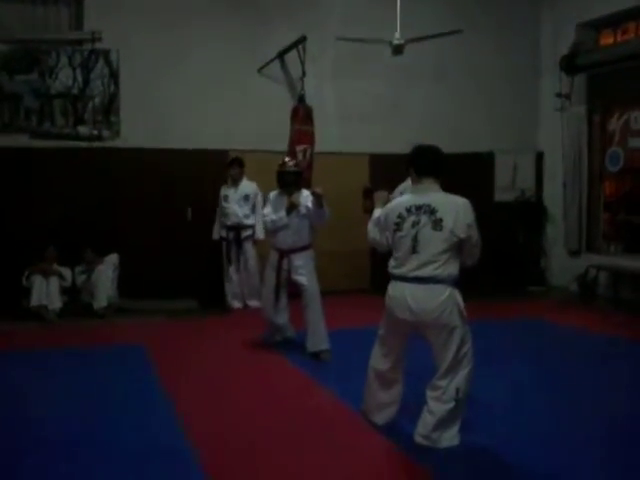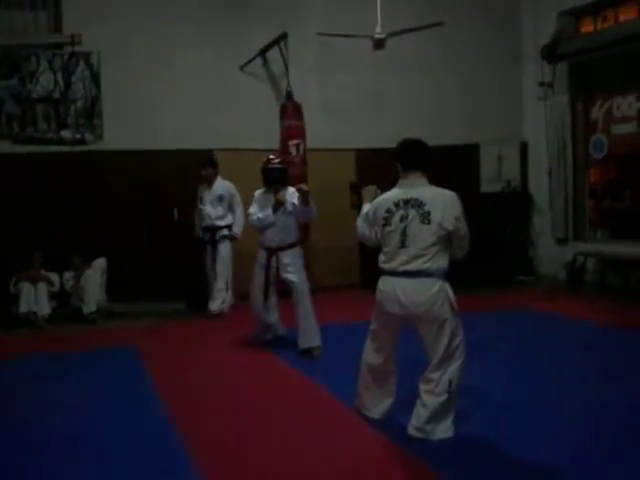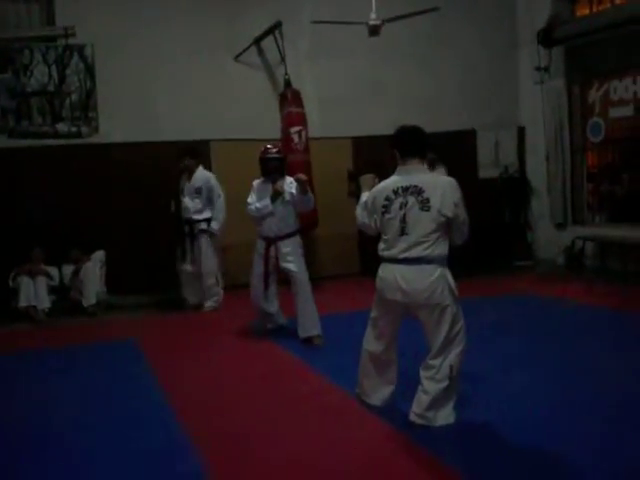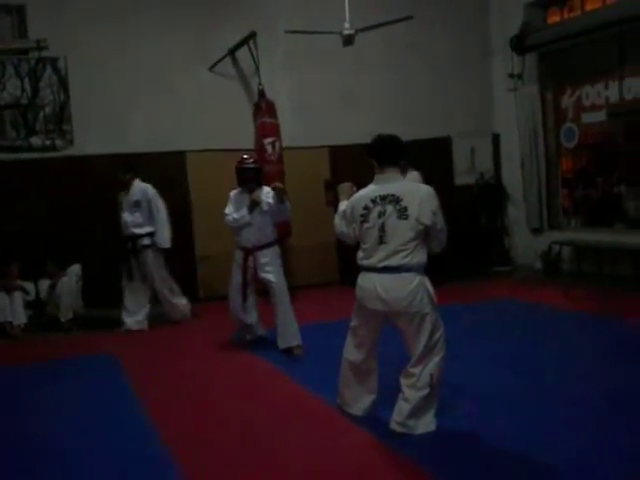
dt=0.5s
person 1, frame 1
left shoulder: (394, 207)
right shoulder: (460, 206)
left elbow: (377, 241)
right elbow: (471, 255)
left wrist: (378, 209)
left hip: (400, 293)
right hip: (439, 297)
left knee: (386, 356)
right knee: (454, 364)
left ankle: (377, 410)
right ankle: (434, 431)
person 1, frame 2
left shoulder: (382, 202)
right shoulder: (447, 199)
left elbow: (366, 237)
right elbow: (460, 248)
left wrist: (366, 204)
left hip: (390, 287)
right hip: (429, 290)
left knee: (378, 350)
right knee: (447, 357)
left ankle: (371, 405)
right ankle: (428, 423)
person 1, frame 3
left shoulder: (381, 190)
right shoulder: (446, 185)
left elbow: (366, 225)
right elbow: (460, 234)
left wrist: (365, 193)
left hip: (390, 275)
right hip: (430, 277)
left knee: (379, 337)
right knee: (447, 344)
left ankle: (372, 392)
right ankle: (429, 410)
person 1, frame 4
left shoulder: (359, 199)
right shoulder: (424, 194)
left elbow: (345, 234)
right elbow: (438, 242)
left wrist: (343, 202)
left hip: (370, 284)
right hip: (408, 285)
left knee: (359, 346)
right knee: (427, 351)
left ankle: (353, 401)
right ankle: (411, 418)
person 2, frame 1
left shoulder: (307, 196)
right shoulder: (273, 197)
left elbow: (320, 220)
right elbow: (267, 223)
left wrist: (320, 203)
right wrist: (286, 211)
left hip: (302, 255)
right hip: (278, 255)
left knee: (311, 294)
right knee: (271, 296)
left ankle: (318, 344)
right ankle: (280, 332)
person 2, frame 2
left shoulder: (293, 194)
right shoulder: (259, 196)
left elbow: (307, 217)
right elbow: (253, 221)
left wrist: (305, 200)
right wrist: (273, 209)
left hip: (290, 253)
right hip: (266, 254)
left knee: (301, 292)
right knee: (260, 295)
left ankle: (309, 341)
right ankle: (271, 330)
person 2, frame 3
left shoulder: (291, 183)
right shoulder: (257, 185)
left elbow: (306, 206)
right elbow: (252, 210)
left wrist: (304, 189)
right wrist: (272, 198)
left hip: (289, 242)
right hip: (265, 243)
left knee: (301, 281)
right knee: (260, 285)
left ankle: (310, 330)
right ankle: (272, 319)
person 2, frame 4
left shoulder: (268, 193)
right shoulder: (234, 196)
left elbow: (283, 216)
right elbow: (230, 221)
left wrist: (281, 198)
right wrist: (249, 208)
left hip: (267, 252)
right hip: (243, 254)
left knee: (279, 291)
right knee: (238, 296)
left ankle: (290, 340)
right ankle: (251, 330)
person 3, frame 1
left shoulder: (252, 187)
right shoulder: (224, 189)
left elbow: (259, 211)
right elbow: (220, 213)
left wrist: (258, 233)
right wrist: (216, 234)
left hip: (246, 233)
right hip: (228, 233)
left knee: (251, 268)
right knee: (231, 269)
left ankle: (253, 300)
right ankle: (235, 301)
person 3, frame 2
left shoulder: (227, 186)
right shoulder: (201, 189)
left elbow: (238, 209)
right elbow: (199, 213)
left wrist: (236, 231)
right wrist: (199, 233)
left hip: (223, 233)
right hip: (208, 235)
left knee: (222, 270)
right knee: (212, 271)
left ankle: (217, 306)
right ankle: (223, 302)
person 3, frame 3
left shoulder: (208, 178)
right shoulder: (184, 179)
left elbow: (219, 202)
left wrist: (215, 226)
right wrist: (184, 223)
left hip: (203, 227)
right hip: (188, 228)
left knee: (208, 267)
right knee: (185, 266)
left ankle: (212, 301)
right ankle: (194, 299)
person 3, frame 4
left shoulder: (146, 190)
right shoulder: (123, 195)
left elbow: (160, 214)
left wrist: (162, 241)
right wrist: (127, 241)
left hip: (147, 242)
right hip: (132, 244)
left knee: (160, 280)
right knee: (132, 283)
left ankle: (181, 311)
right ankle: (134, 322)
